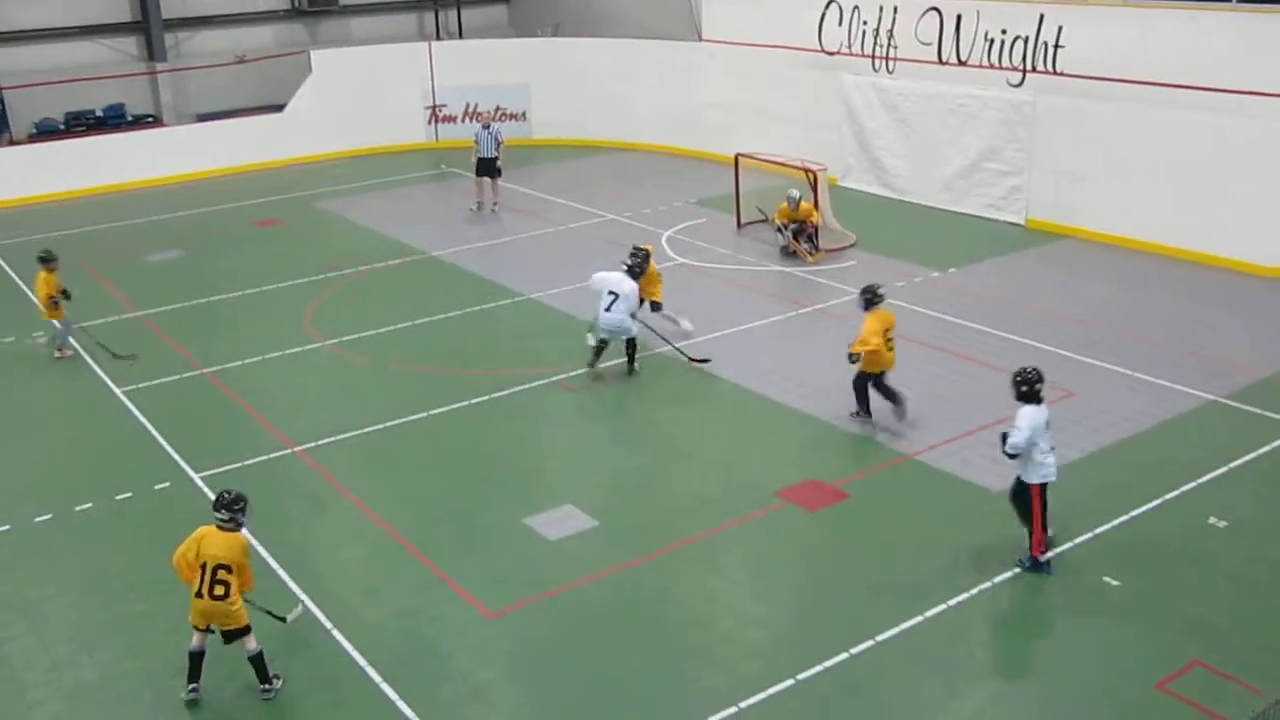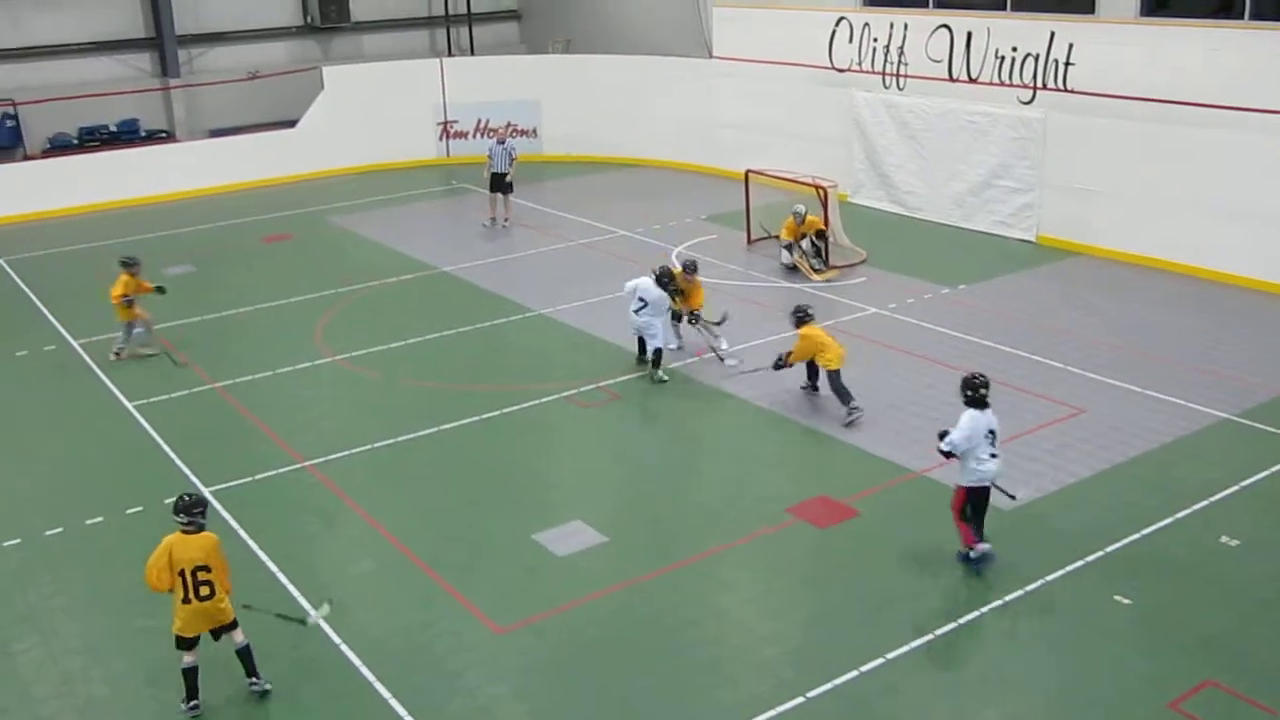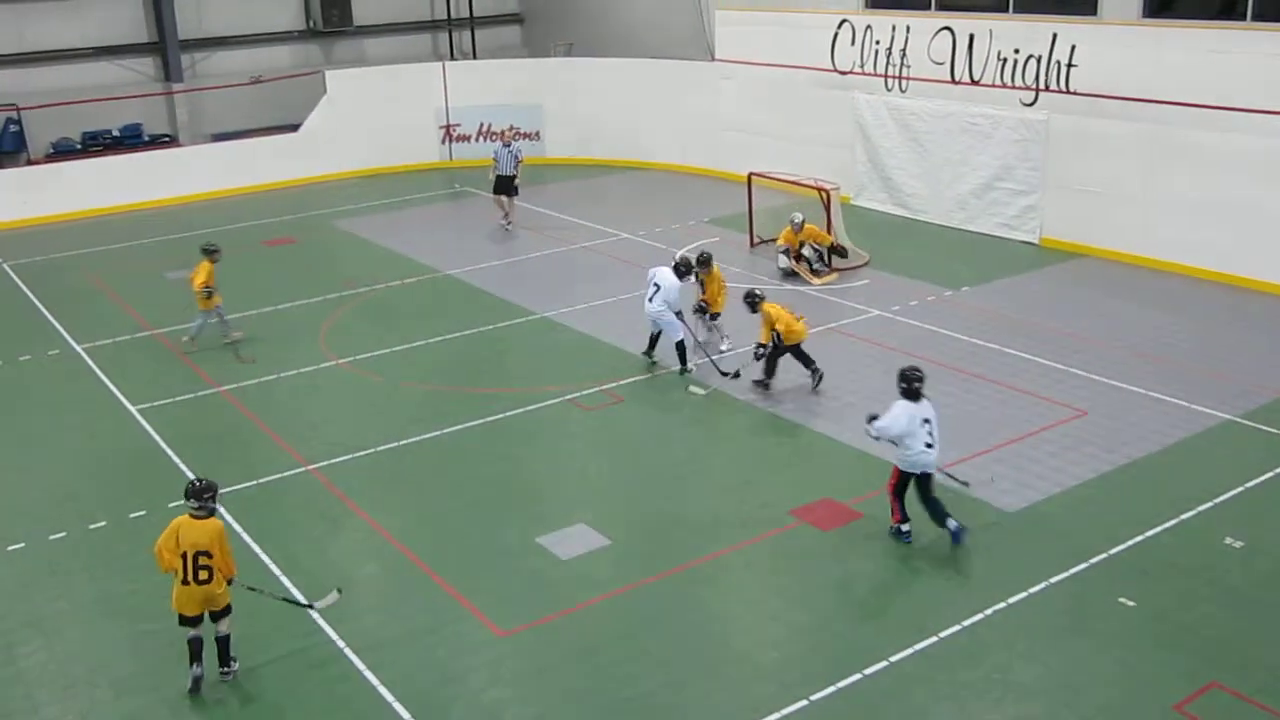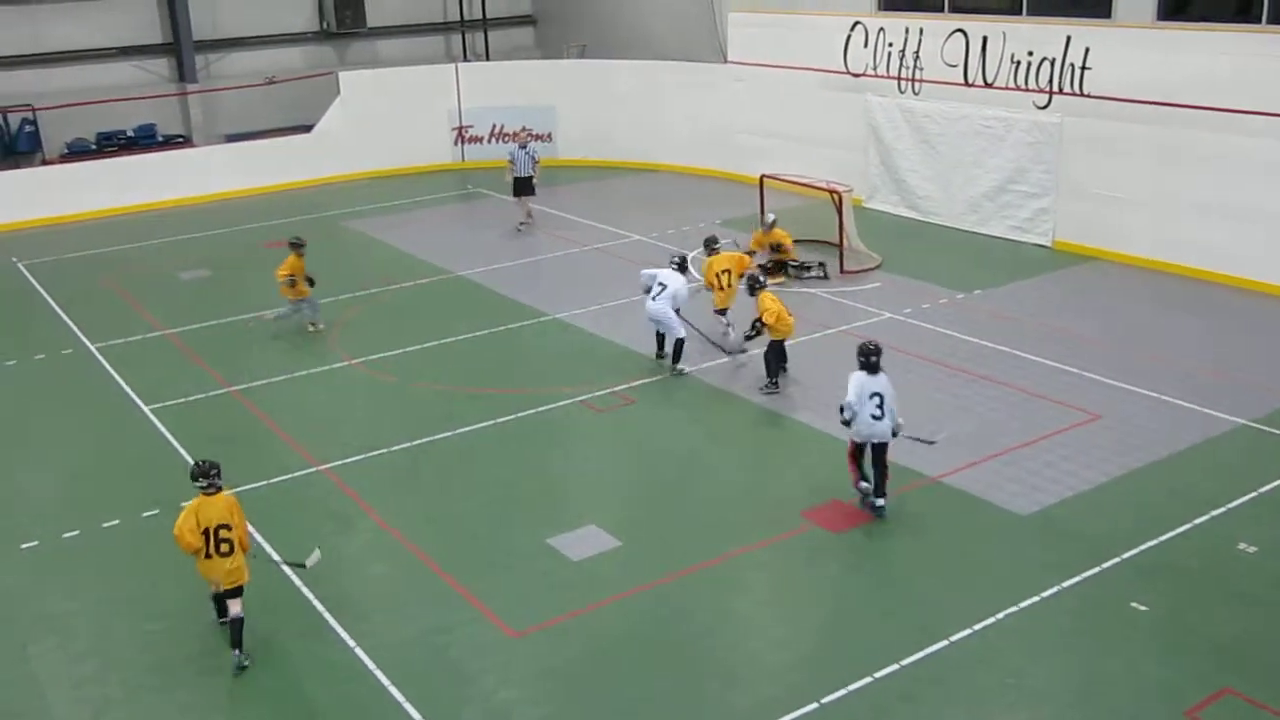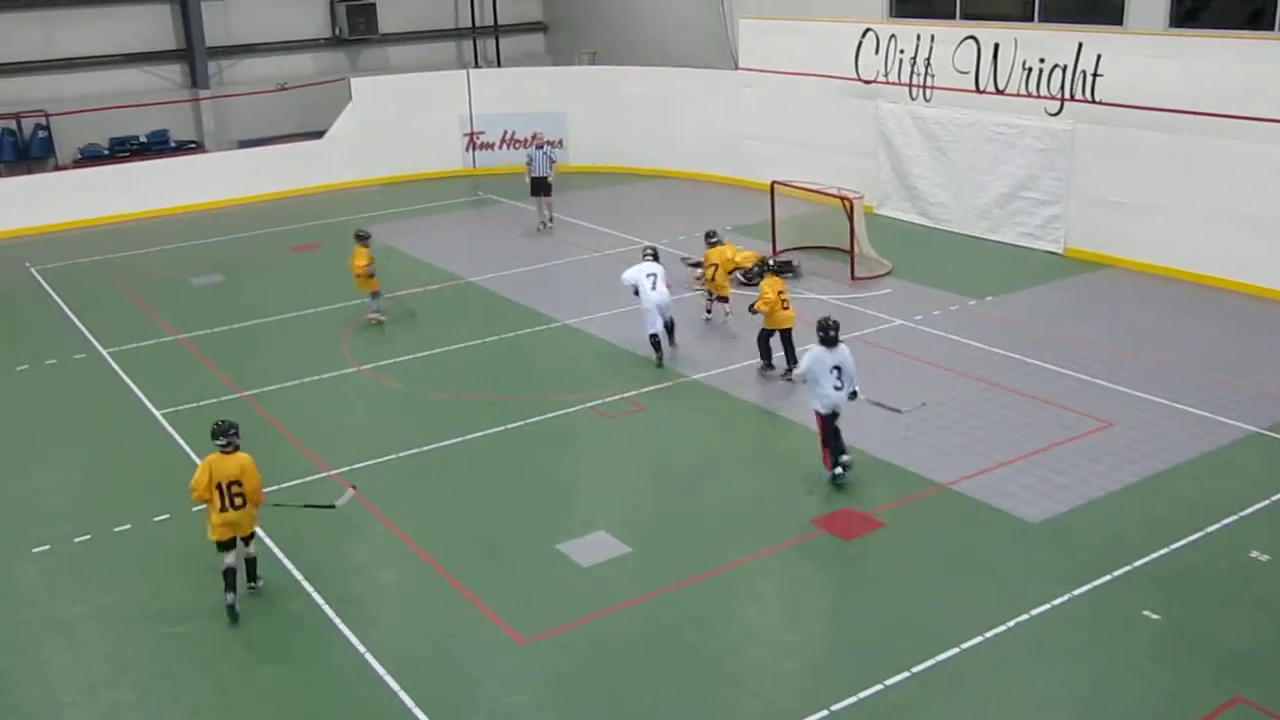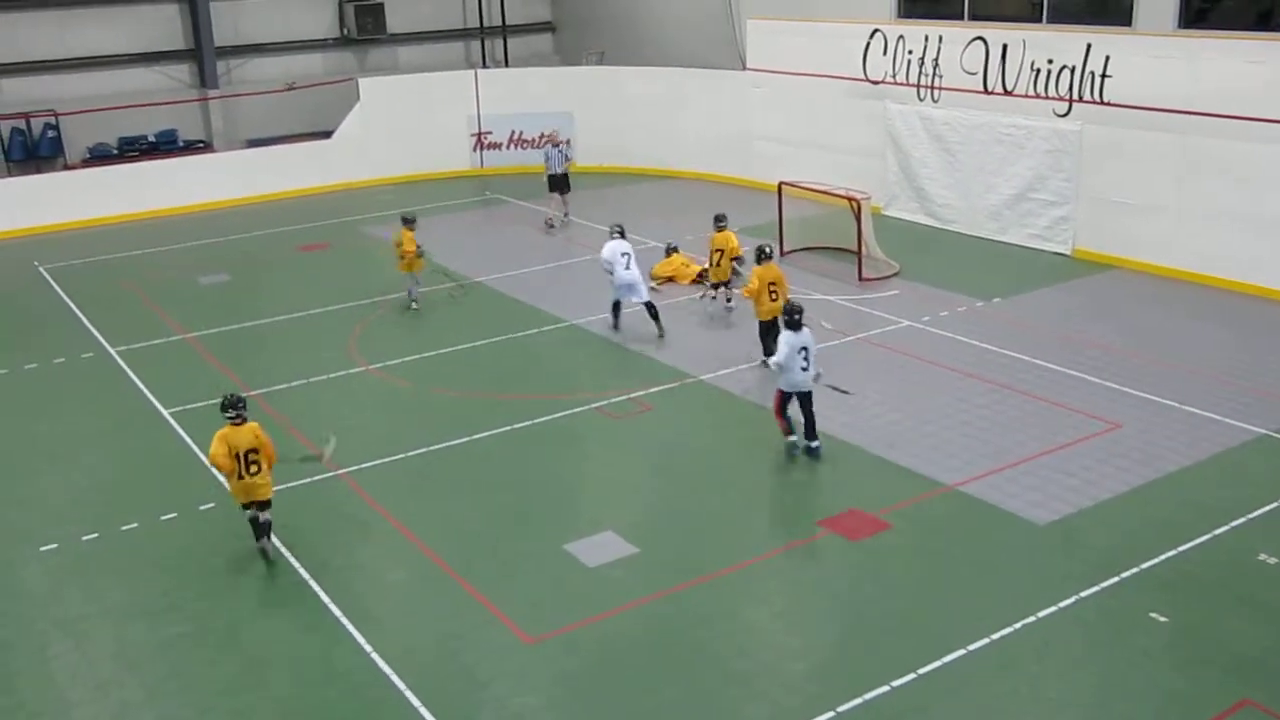
dt=0.4s
person 1, frame 1
left shoulder: (202, 534)
right shoulder: (240, 542)
left elbow: (181, 559)
right elbow: (245, 577)
left wrist: (195, 580)
right wrist: (240, 590)
left hip: (200, 603)
right hip: (228, 605)
left knee: (199, 636)
right knee: (248, 640)
left ankle: (192, 685)
right ankle: (266, 684)
person 1, frame 2
left shoulder: (170, 543)
right shoulder: (210, 540)
left elbow: (154, 573)
right elbow: (222, 572)
left wrist: (171, 587)
right wrist: (224, 591)
left hip: (187, 609)
right hip: (215, 603)
left knee: (188, 653)
right knee: (236, 633)
left ankle: (192, 701)
right ankle: (254, 679)
person 1, frame 3
left shoulder: (178, 525)
right shoulder: (216, 527)
left elbow: (163, 551)
right elbow: (225, 559)
left wrist: (176, 569)
right wrist: (229, 576)
left hip: (186, 590)
right hip: (213, 586)
left knee: (193, 628)
right knee: (221, 623)
left ankle: (195, 667)
right ankle: (226, 667)
person 1, frame 4
left shoulder: (194, 507)
right shoulder: (229, 500)
left elbow: (182, 533)
right elbow: (241, 530)
left wrist: (197, 548)
right wrist: (243, 549)
left hip: (207, 562)
right hip: (232, 561)
left knee: (215, 585)
right knee: (235, 603)
left ankle: (222, 617)
right ankle: (237, 651)
person 1, frame 5
left shoulder: (210, 462)
right shoulder: (244, 460)
left elbow: (198, 489)
right elbow: (254, 486)
left wrist: (212, 498)
right wrist: (256, 501)
left hip: (221, 517)
right hip: (244, 512)
left knee: (229, 555)
right knee: (248, 545)
left ankle: (230, 596)
right ankle: (252, 582)
person 1, frame 6
left shoulder: (223, 435)
right shoulder: (254, 428)
left elbow: (216, 457)
right elbow: (269, 451)
left wrist: (229, 470)
right wrist: (268, 467)
left hip: (239, 484)
right hip: (260, 480)
left knee: (250, 510)
right knee: (264, 513)
left ankle: (261, 540)
right ankle: (264, 541)
person 2, frame 1
left shoulder: (1027, 413)
right shoulder: (1039, 407)
left elbow: (1018, 443)
left wrist: (1007, 444)
right wrist: (1011, 441)
left hip: (1036, 471)
right hip: (1034, 467)
left knee: (1037, 513)
right knee: (1018, 497)
left ankle: (1040, 558)
right ankle: (1043, 536)
person 2, frame 2
left shoulder: (970, 416)
right shoulder: (990, 414)
left elbow: (956, 441)
left wrist: (944, 443)
right wrist: (957, 451)
left hip: (973, 473)
right hip: (990, 469)
left knee: (959, 511)
right knee: (978, 512)
left ankle: (980, 548)
right ankle: (975, 554)
person 2, frame 3
left shoulder: (901, 407)
right shoulder: (926, 404)
left elbow: (886, 429)
left wrist: (872, 425)
left hip: (910, 460)
right hip: (929, 457)
left knee: (895, 490)
right knee: (927, 496)
left ankle: (903, 529)
right ankle: (952, 526)
person 2, frame 4
left shoulder: (857, 377)
right shoulder: (884, 378)
left elbow: (851, 403)
right elbow: (892, 403)
left wrist: (846, 416)
right wrist: (896, 424)
left hip: (861, 429)
right hip: (883, 429)
left knee: (855, 458)
right knee: (880, 465)
left ankle: (865, 487)
right ankle: (879, 502)
person 2, frame 5
left shoulder: (814, 353)
right shoulder: (843, 350)
left elbow: (801, 373)
right elbow: (850, 372)
left wrist: (807, 377)
right wrist: (852, 390)
left hip: (823, 401)
right hip: (839, 398)
left knee: (828, 435)
right knee: (832, 428)
left ankle: (837, 471)
right ankle: (844, 458)
person 2, frame 6
left shoulder: (785, 336)
right shoulder: (806, 332)
left elbow: (782, 359)
right elbow: (812, 354)
left wrist: (772, 362)
right wrist: (814, 372)
left hip: (788, 381)
right hip: (806, 379)
left knee: (780, 410)
right knee: (807, 411)
left ankle: (792, 439)
right ankle: (813, 445)
